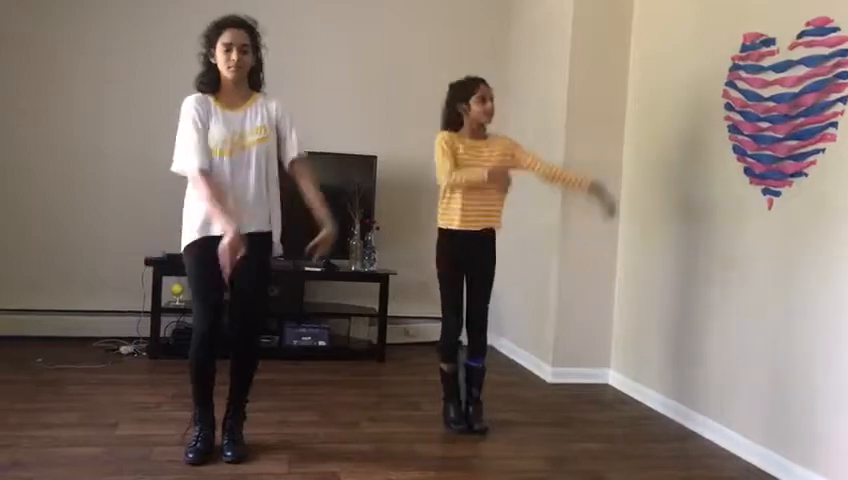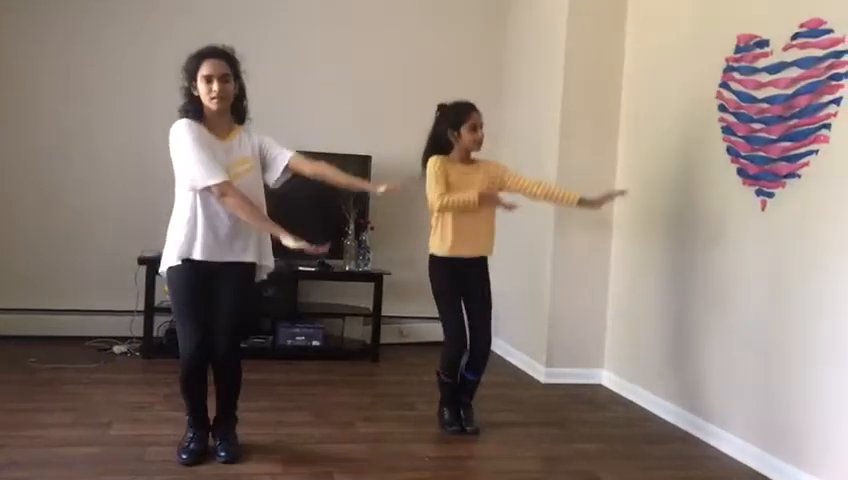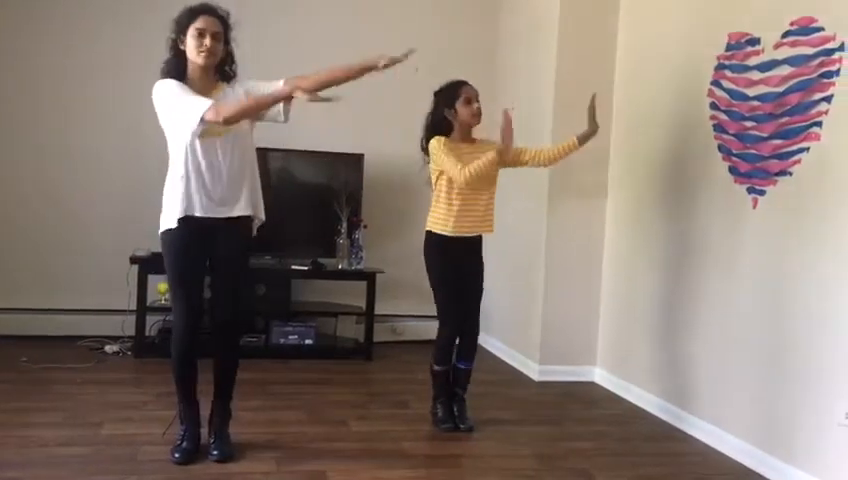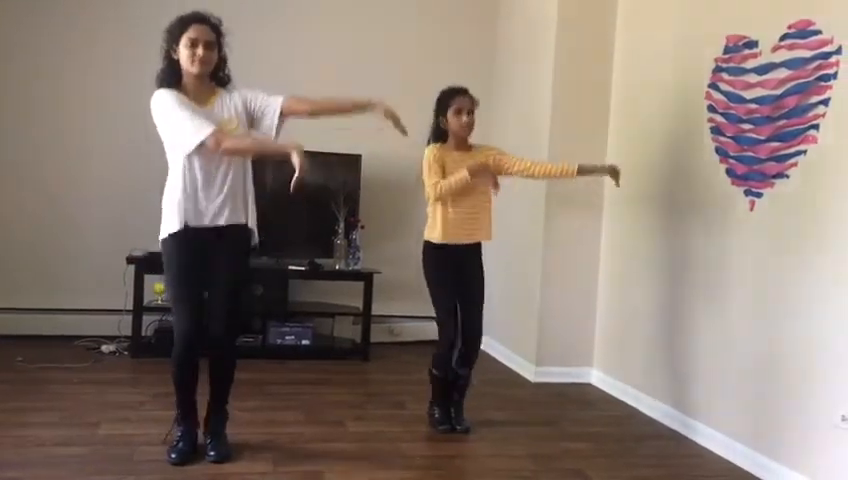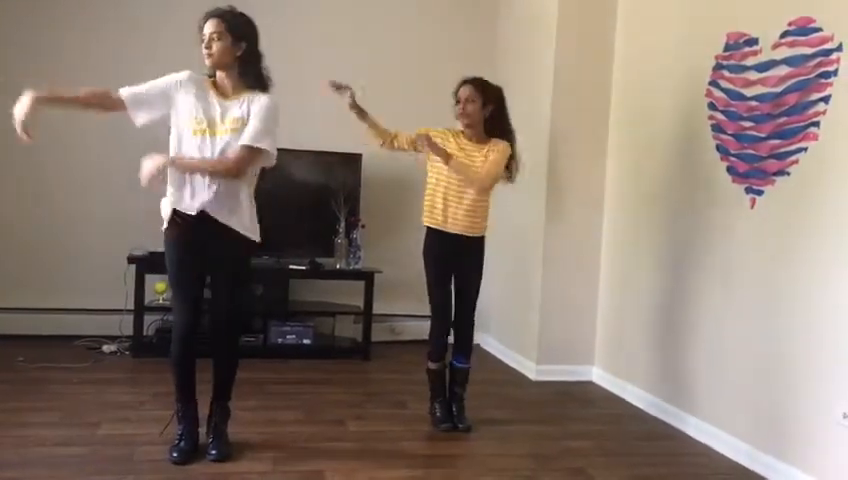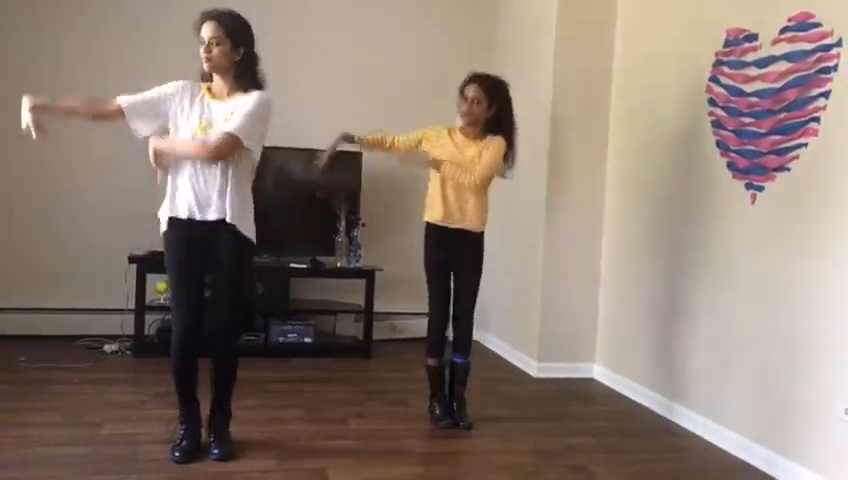
dt=0.7s
person 1, frame 1
left shoulder: (270, 110)
right shoulder: (195, 107)
left elbow: (298, 165)
right elbow: (197, 176)
left wrist: (325, 220)
right wrist: (227, 227)
left hip: (257, 235)
right hip: (206, 234)
left knee: (247, 333)
right knee: (206, 330)
left ankle: (233, 426)
right ankle: (202, 425)
person 1, frame 2
left shoulder: (253, 141)
right shoulder: (184, 131)
left elbow: (308, 166)
right elbow: (224, 193)
left wrist: (371, 187)
right wrist: (283, 235)
left hip: (236, 259)
right hip: (189, 257)
left knee: (225, 347)
right knee: (194, 348)
left ankle: (225, 427)
right ankle: (196, 427)
person 1, frame 3
left shoulder: (242, 90)
right shoulder: (167, 91)
left elbow: (309, 83)
right elbow: (222, 115)
left wrist: (374, 64)
right wrist: (289, 92)
left hip: (233, 219)
right hip: (185, 219)
left knee: (227, 323)
right knee: (187, 323)
left ankle: (220, 423)
right ankle: (189, 424)
person 1, frame 4
left shoulder: (238, 99)
right shoulder: (165, 102)
left elbow: (300, 107)
right elbow: (219, 144)
left wrist: (369, 105)
right wrist: (287, 149)
left hip: (232, 229)
right hip: (184, 229)
left knee: (222, 331)
right knee: (188, 330)
left ankle: (216, 424)
right ankle: (186, 425)
person 1, frame 5
left shoulder: (262, 104)
right shoulder: (185, 87)
left elbow: (236, 166)
right elbow: (110, 100)
left wrist: (170, 163)
right wrist: (40, 97)
left hip: (232, 226)
right hip: (184, 220)
left knee: (224, 327)
right knee: (184, 325)
left ankle: (218, 423)
right ankle: (186, 424)
person 1, frame 6
left shoulder: (256, 102)
right shoulder: (181, 94)
left elbow: (214, 150)
right elbow: (107, 109)
left wrist: (162, 143)
right wrist: (45, 105)
left hip: (230, 228)
right hip: (182, 223)
left knee: (222, 329)
right knee: (184, 327)
left ankle: (219, 423)
right ankle: (188, 423)
person 2, frame 1
left shoulder: (504, 145)
right shoulder: (446, 141)
left elbow: (545, 168)
right elbow: (448, 179)
left wrist: (587, 185)
right wrist: (489, 174)
left hip: (483, 240)
right hip: (452, 238)
left knee: (478, 322)
right knee: (452, 321)
left ankle: (473, 402)
right ankle: (451, 402)
person 2, frame 2
left shoulder: (491, 169)
right shoulder: (437, 164)
left elbow: (535, 188)
right elbow: (438, 202)
left wrist: (586, 201)
right wrist: (482, 197)
left hip: (477, 264)
right hip: (445, 264)
left knee: (482, 343)
right knee: (457, 341)
left ankle: (464, 404)
right ankle: (447, 405)
person 2, frame 3
left shoulder: (489, 149)
right shoulder: (439, 145)
left elbow: (539, 157)
right elbow: (465, 177)
left wrist: (585, 136)
right wrist: (500, 150)
left hip: (472, 246)
right hip: (441, 243)
left knee: (470, 327)
right knee: (450, 324)
left ankle: (458, 400)
right ankle: (440, 401)
person 2, frame 4
left shoulder: (488, 155)
right shoulder: (434, 154)
left elbow: (535, 168)
right elbow: (436, 191)
left wrist: (591, 170)
right wrist: (473, 172)
left hip: (471, 254)
right hip: (438, 252)
left knee: (472, 334)
right knee: (449, 333)
left ankle: (456, 402)
right ankle: (437, 403)
person 2, frame 5
left shoulder: (499, 149)
right shoulder: (441, 137)
left elbow: (481, 180)
right elbow: (390, 140)
left wrist: (443, 154)
right wrist: (357, 110)
left hip: (472, 244)
right hip: (438, 239)
left knee: (465, 324)
right knee: (441, 321)
left ankle: (457, 402)
right ankle: (437, 401)
person 2, frame 6
left shoulder: (495, 144)
right shoulder: (436, 135)
left elbow: (475, 179)
right elbow: (389, 142)
left wrist: (434, 162)
right wrist: (348, 139)
left hip: (472, 239)
right hip: (438, 234)
left knee: (464, 318)
right knee: (438, 316)
left ankle: (458, 396)
right ankle: (438, 397)
